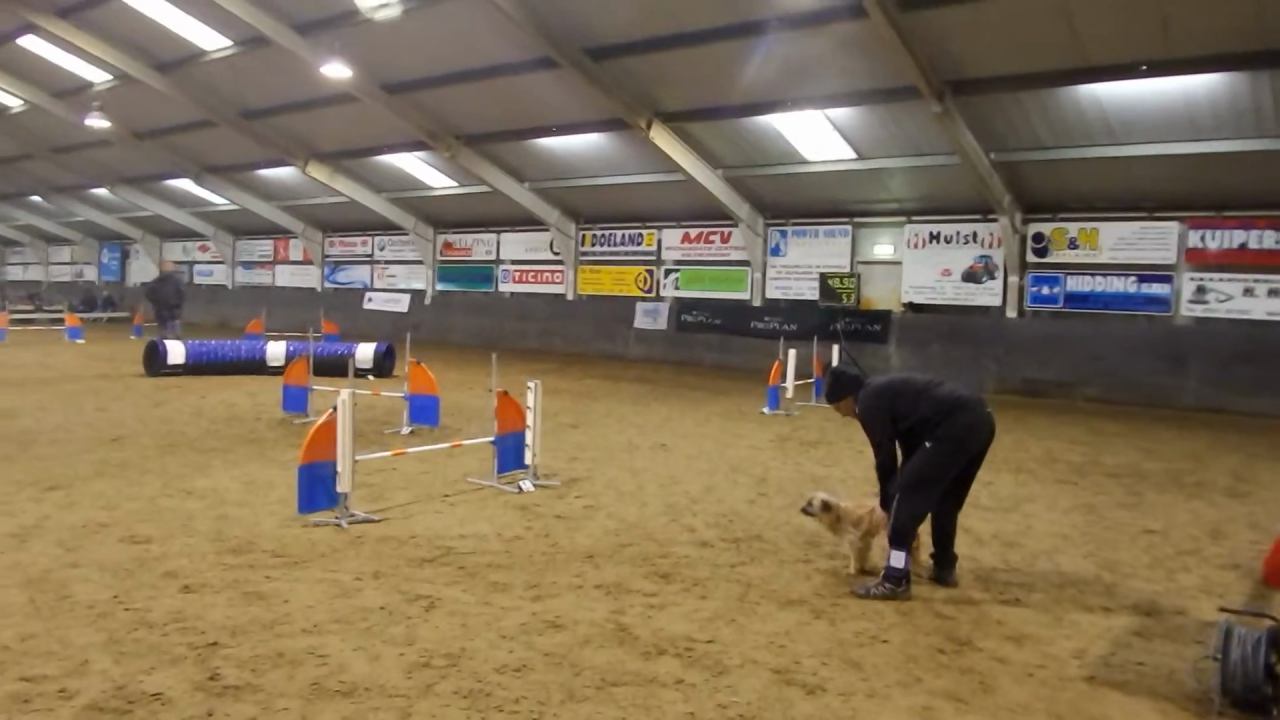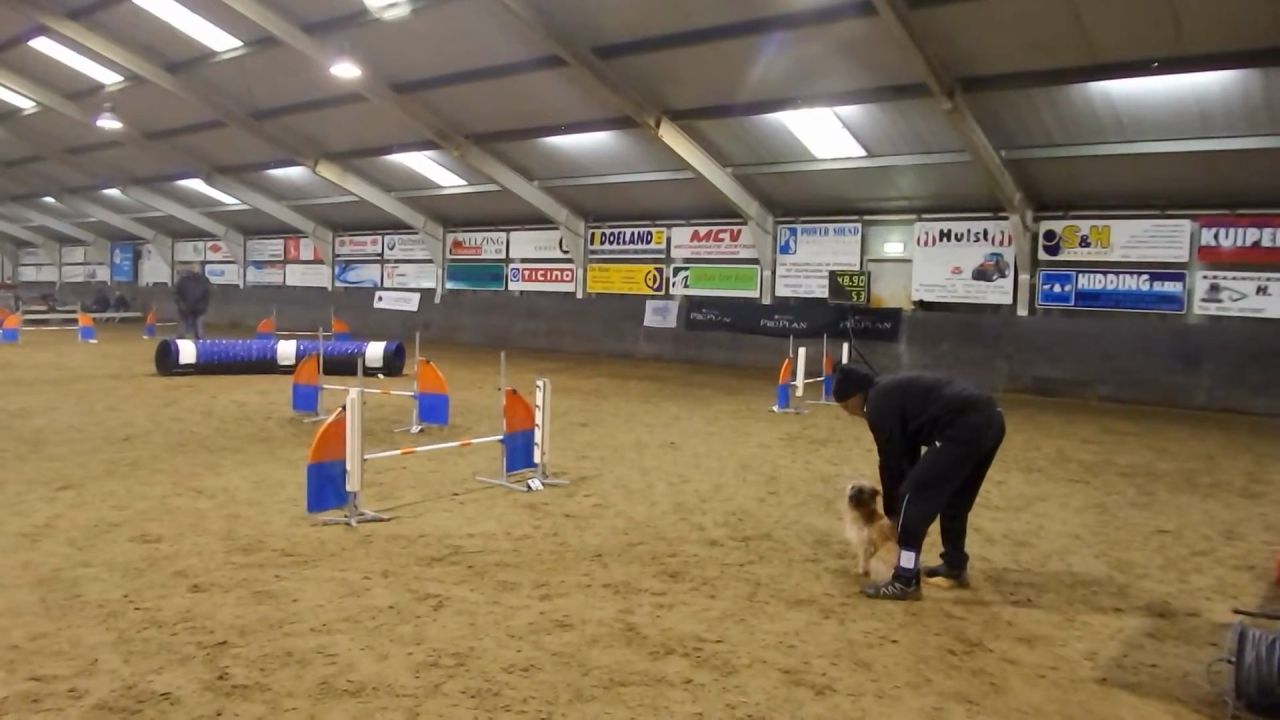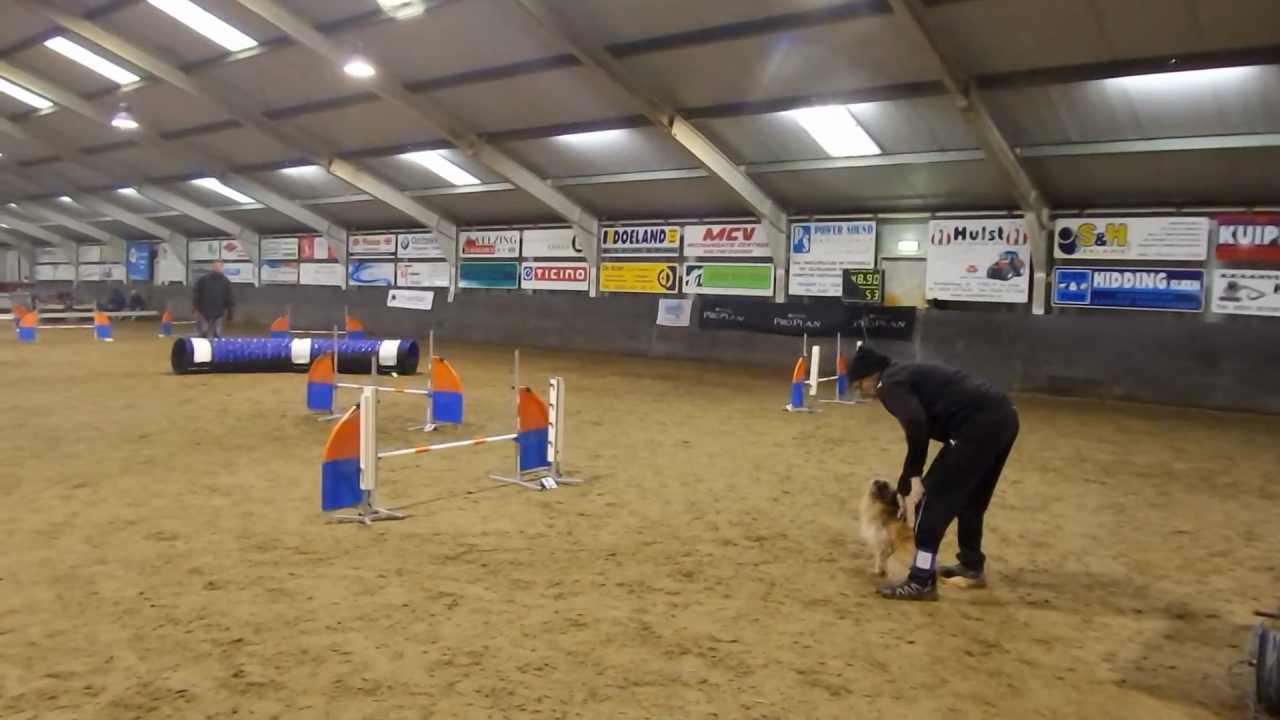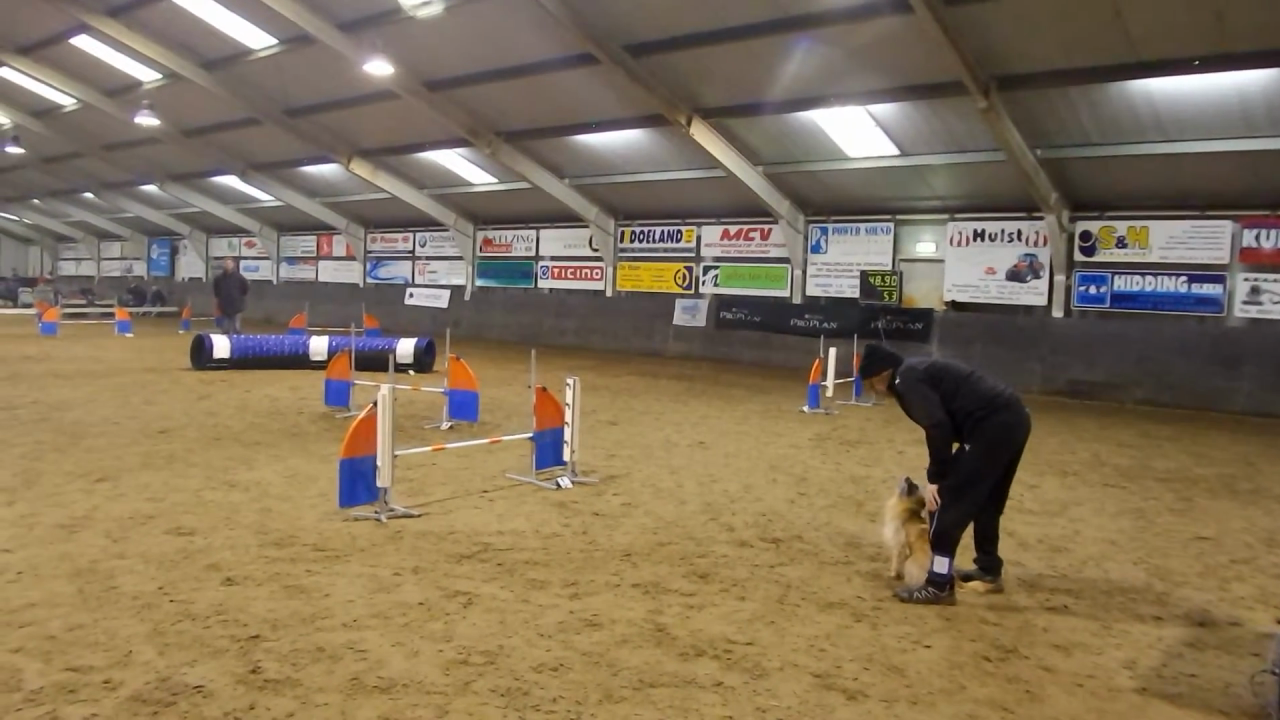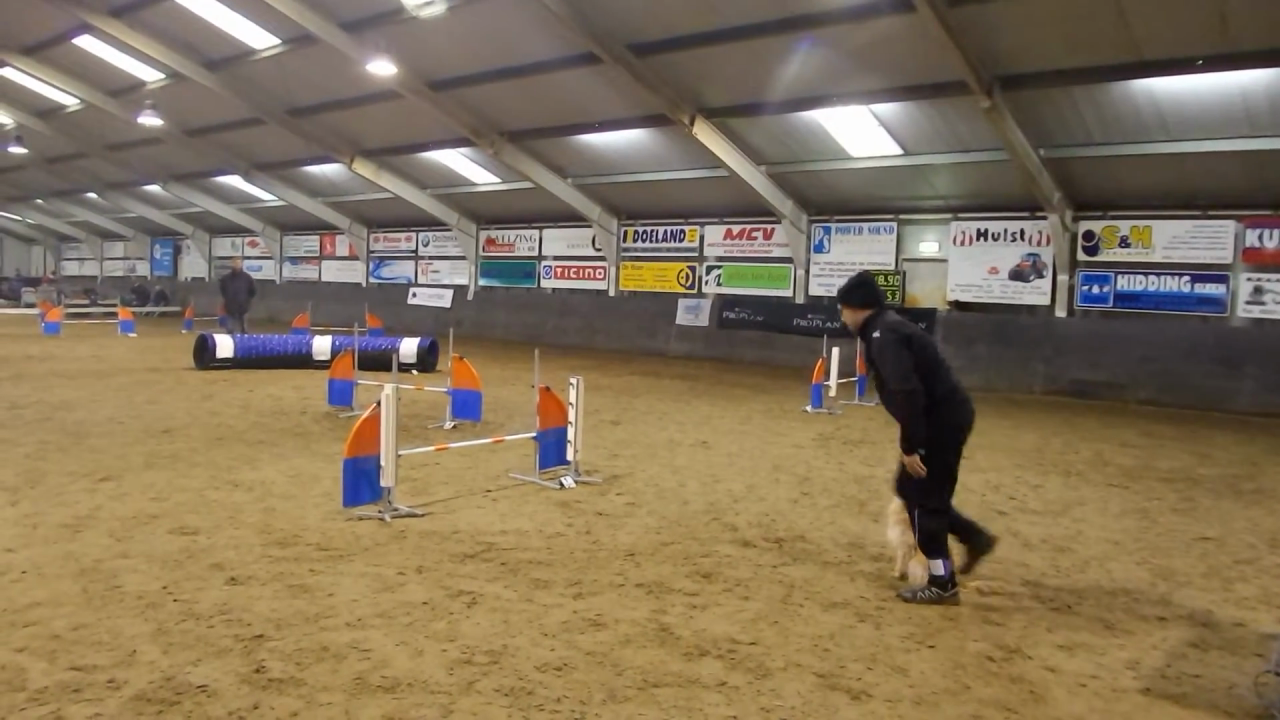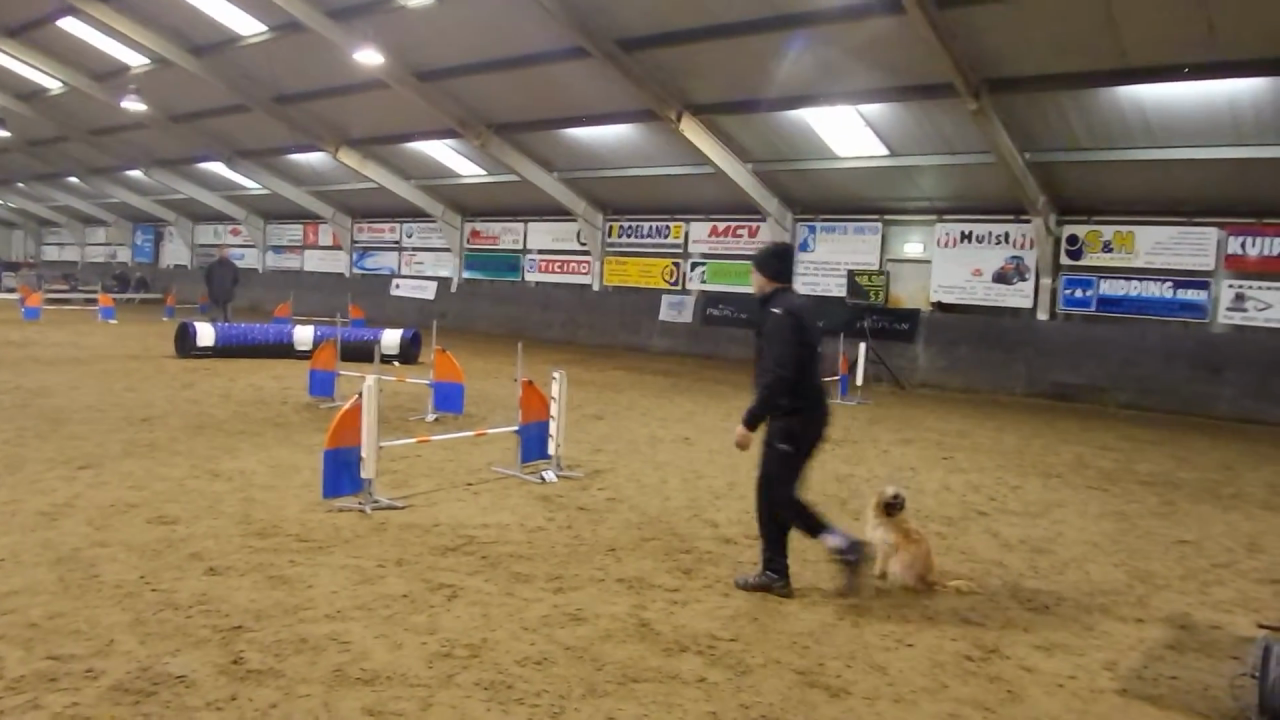
dt=0.5s
person 1, frame 1
left shoulder: (869, 403)
right shoulder: (885, 390)
left elbow: (885, 459)
right elbow: (911, 448)
left wrist: (887, 504)
right wrist: (893, 501)
left hip: (955, 428)
right hip: (980, 419)
left knee: (904, 498)
right knee: (946, 499)
left ankle: (895, 581)
right ankle: (944, 567)
person 1, frame 2
left shoulder: (879, 403)
right shoulder: (893, 390)
left elbow: (891, 459)
right elbow: (908, 452)
left wrist: (892, 510)
right wrist: (898, 507)
left hip: (965, 427)
right hip: (990, 419)
left knee: (914, 498)
right knee: (955, 499)
left ankle: (905, 581)
right ankle: (955, 566)
person 1, frame 3
left shoulder: (891, 383)
right shoulder: (906, 376)
left elbow: (916, 425)
right elbow: (921, 428)
left wrist: (915, 472)
right wrist: (904, 487)
left hip: (979, 424)
right hip: (1003, 416)
left knee: (933, 496)
right knee: (971, 497)
left ankle: (921, 581)
right ankle: (971, 566)
person 1, frame 4
left shoulder: (907, 380)
right shoulder: (918, 372)
left elbow: (937, 426)
right elbow: (942, 425)
left wrist: (935, 478)
right wrist: (939, 475)
left hip: (993, 426)
right hip: (1013, 418)
left knee: (948, 502)
right knee: (986, 500)
left ankle: (939, 585)
right ankle: (989, 570)
person 1, frame 5
left shoulder: (882, 335)
right shoulder: (891, 328)
left elbow: (907, 392)
left wrist: (909, 447)
right wrist: (912, 443)
left hip: (940, 421)
right hip: (945, 416)
left knee: (925, 501)
right knee: (911, 489)
left ankle: (943, 584)
right ankle: (975, 539)
person 1, frame 6
left shoulder: (780, 313)
right shoulder: (789, 308)
left elbow: (778, 376)
left wrist: (749, 422)
left hip: (794, 418)
right hip: (795, 415)
left knee: (776, 494)
right knee: (773, 493)
left ankle: (847, 547)
right ankle: (774, 572)
